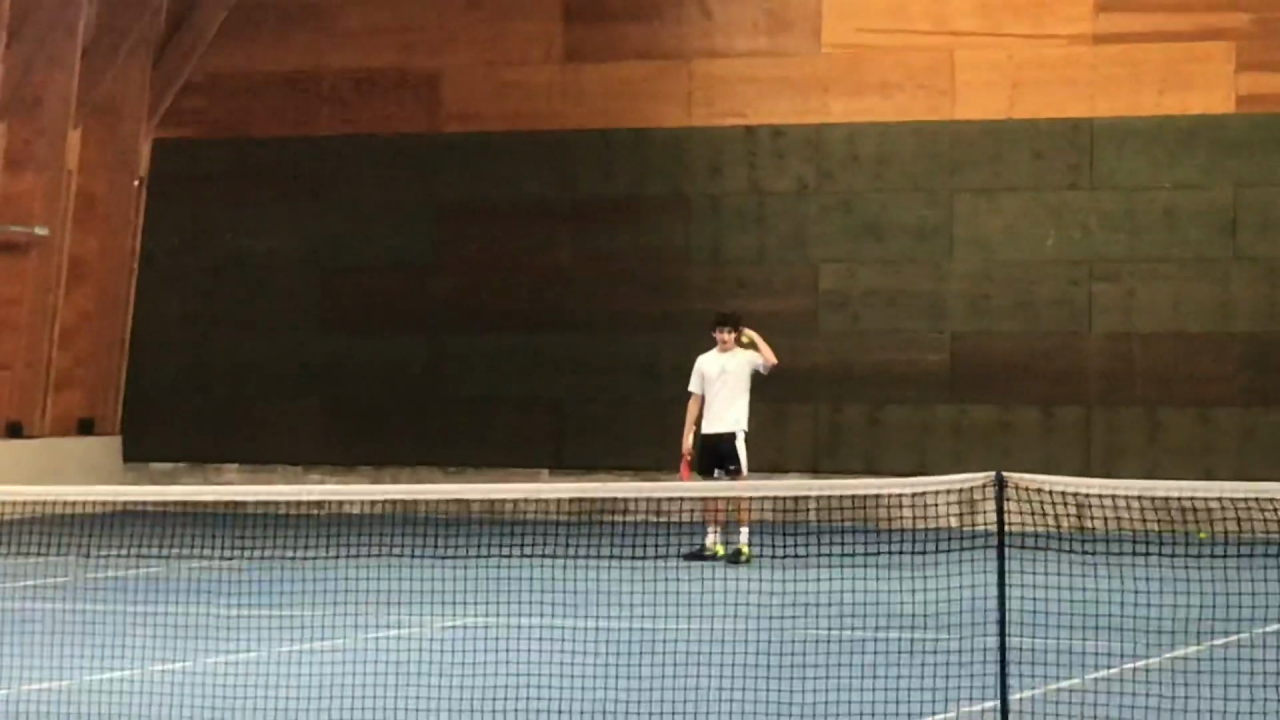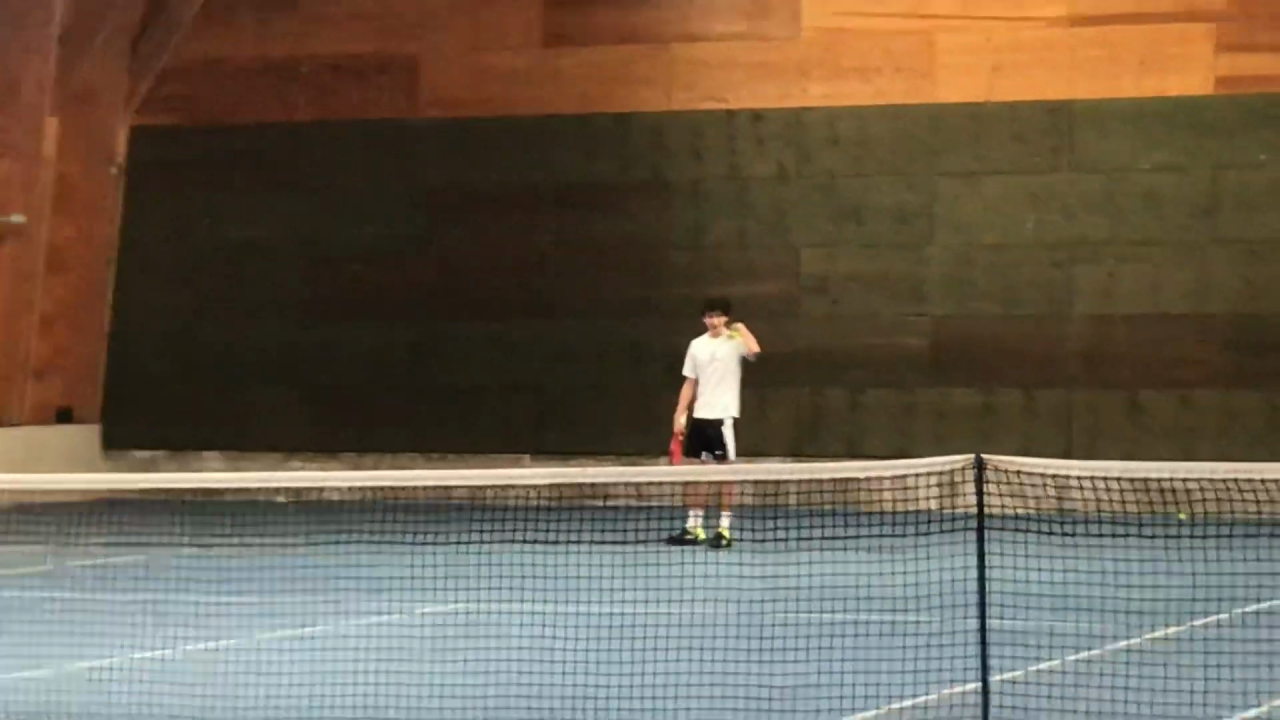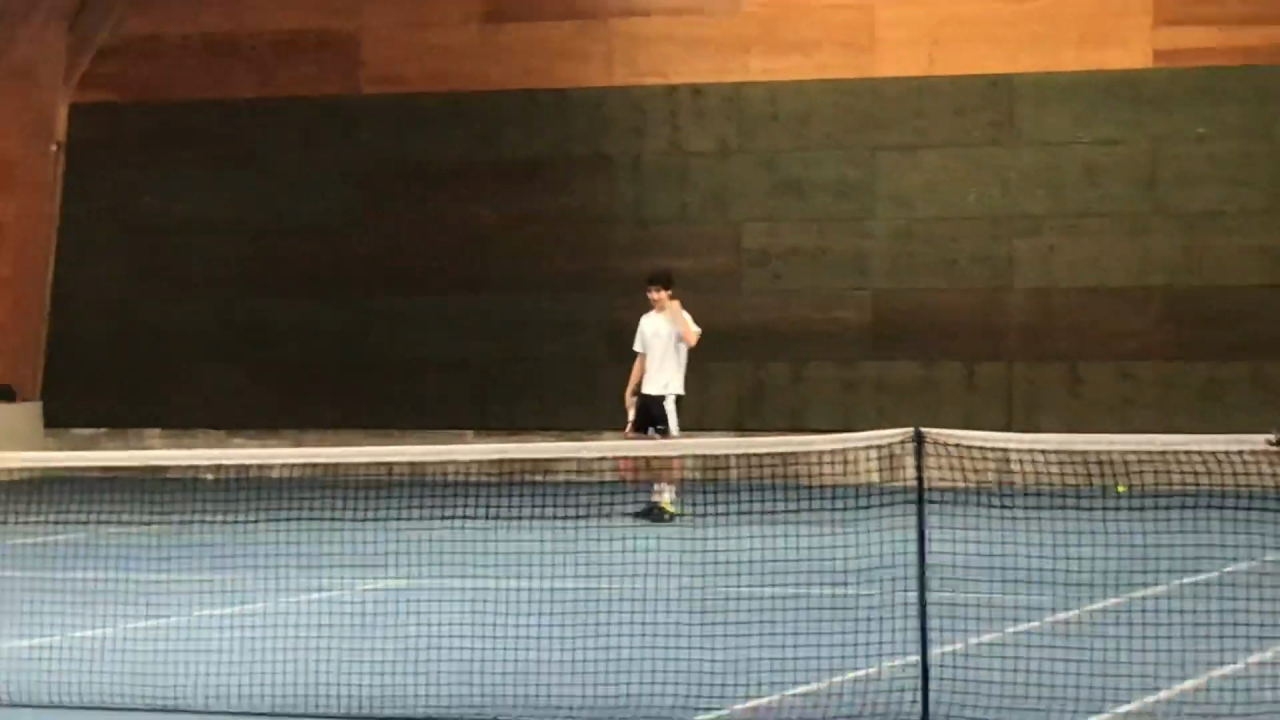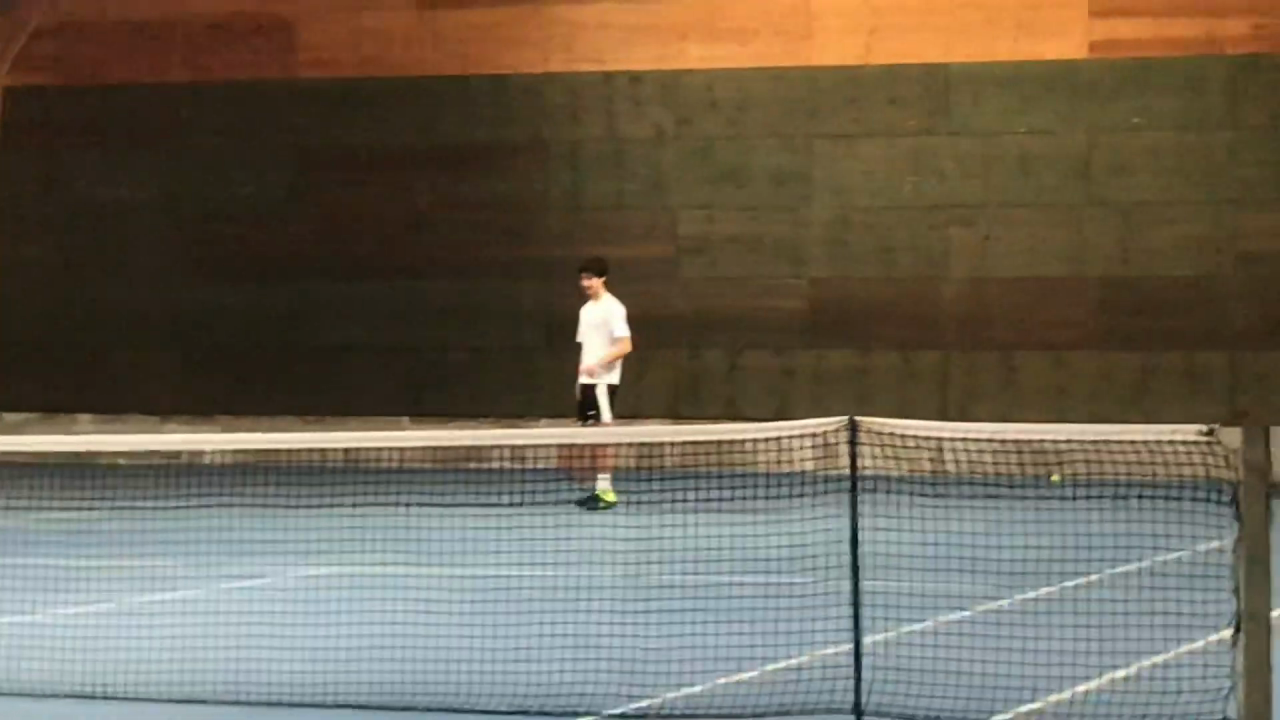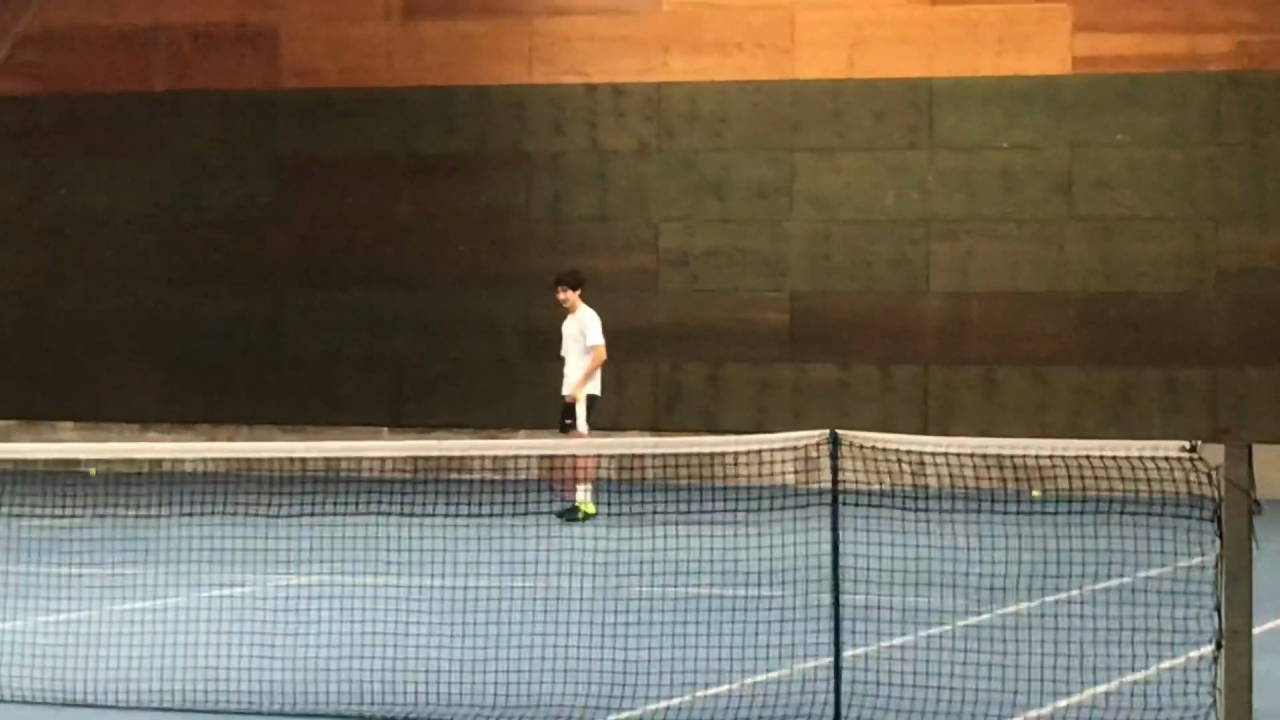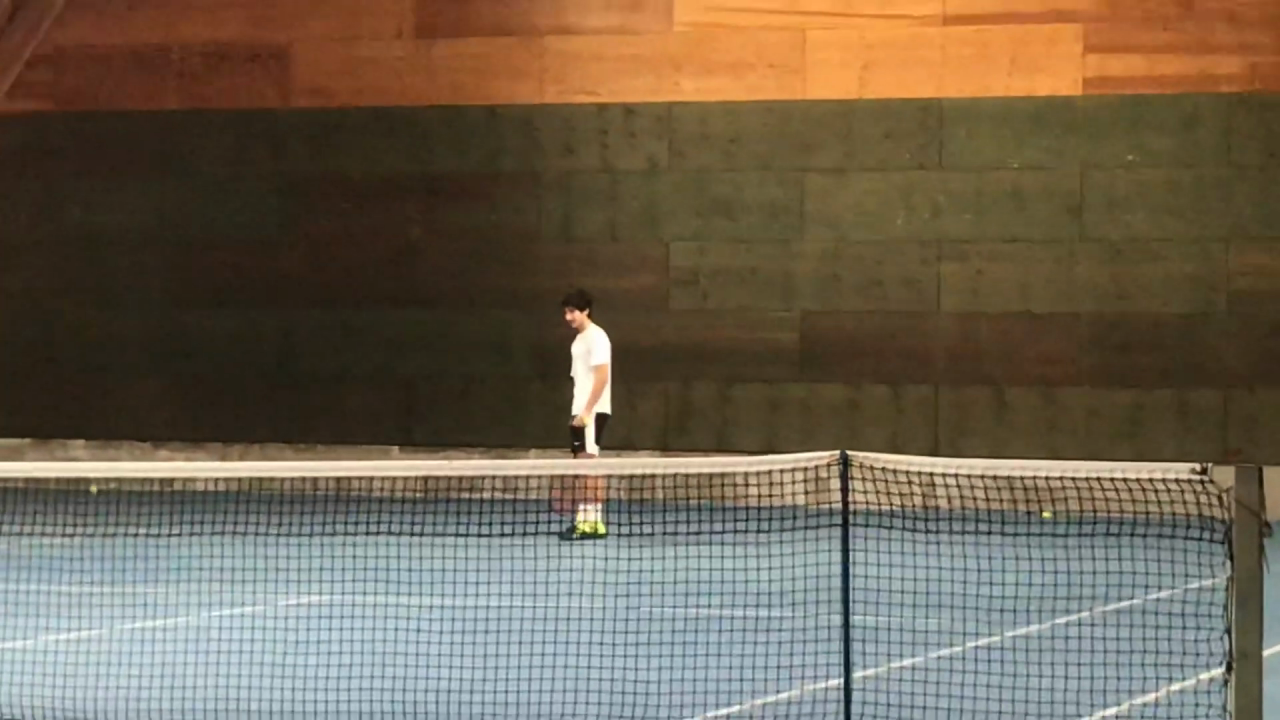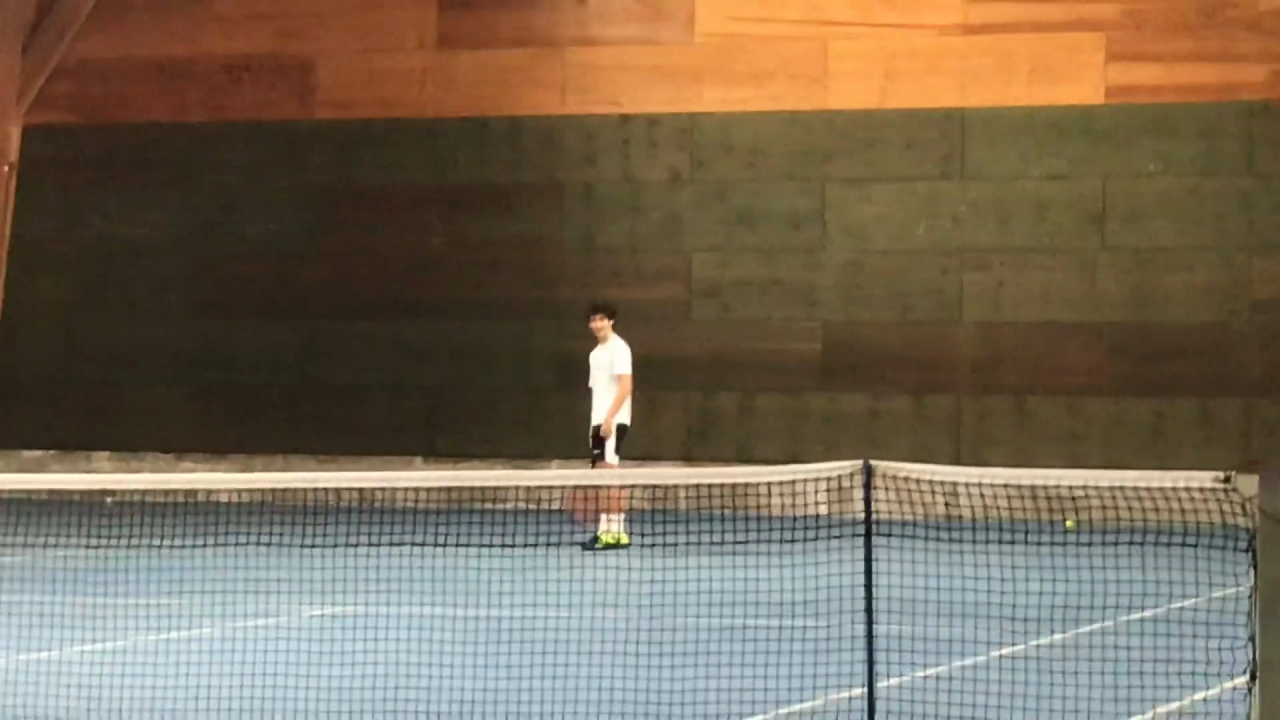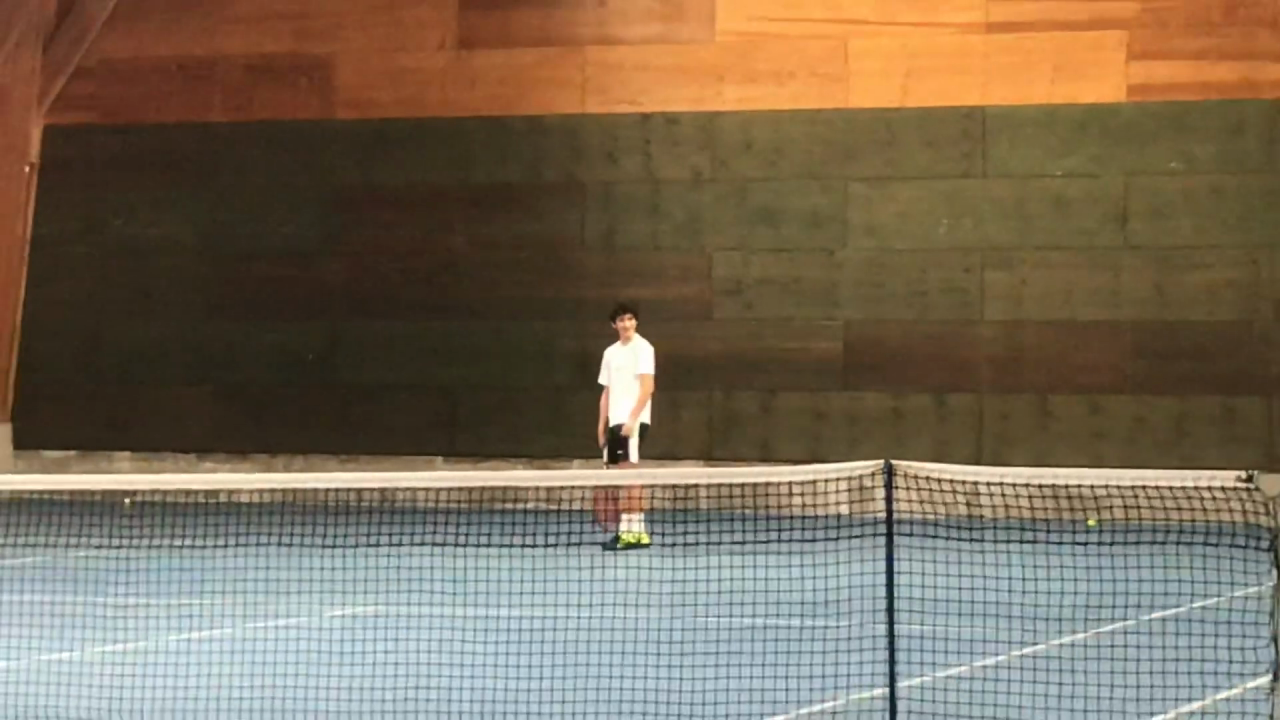
dt=0.3s
person 1, frame 1
left shoulder: (746, 357)
right shoulder: (703, 361)
left elbow: (772, 362)
right elbow: (695, 400)
left wrist: (754, 336)
right wrist: (687, 434)
left hip: (733, 431)
right hip: (709, 432)
left ankle: (744, 544)
right ankle: (712, 544)
person 1, frame 2
left shoulder: (735, 342)
right shoulder: (696, 345)
left elbow: (754, 350)
right elbow: (690, 383)
left wrist: (741, 329)
right wrist: (678, 415)
left hip: (723, 416)
right hip: (699, 416)
left ankle: (724, 529)
right ankle: (693, 528)
person 1, frame 3
left shoulder: (680, 317)
right shoulder: (645, 320)
left elbow: (692, 340)
left wrist: (676, 312)
right wrist: (629, 390)
left hip: (668, 392)
right hip: (647, 391)
left ankle: (668, 503)
right ankle: (658, 499)
person 1, frame 4
left shoulder: (613, 307)
right shoulder: (585, 309)
left elbow: (625, 346)
left wrist: (599, 365)
right wrist: (579, 380)
left hip: (603, 380)
right hip: (587, 380)
left ankle: (606, 492)
right ankle: (600, 489)
person 1, frame 5
left shoulder: (588, 317)
right shoulder: (568, 321)
left elbow: (600, 354)
left wrist: (579, 385)
right wrist: (569, 388)
left hip: (583, 391)
right hip: (570, 391)
left knee: (579, 442)
left ankle: (584, 502)
right ankle: (583, 501)
person 1, frame 6
left shoulder: (597, 337)
right shoulder: (577, 341)
left elbow: (602, 376)
left wrist: (586, 410)
right wrist: (577, 412)
left hip: (593, 411)
right hip: (581, 411)
left knee: (586, 463)
left ankle: (584, 521)
right ankle: (595, 521)
person 1, frame 7
left shoulder: (619, 348)
right shoulder: (595, 353)
left elbow: (625, 387)
left wrist: (609, 418)
right wrist: (594, 425)
left hip: (613, 421)
right hip: (600, 421)
left knee: (605, 473)
left ankle: (607, 531)
right ankle: (617, 531)
person 1, frame 8
left shoulder: (643, 347)
right shoulder: (610, 352)
left elbow: (648, 386)
left wrist: (632, 418)
right wrist: (601, 427)
left hip: (634, 421)
right hip: (616, 422)
left ankle: (628, 531)
right ankle: (637, 531)
